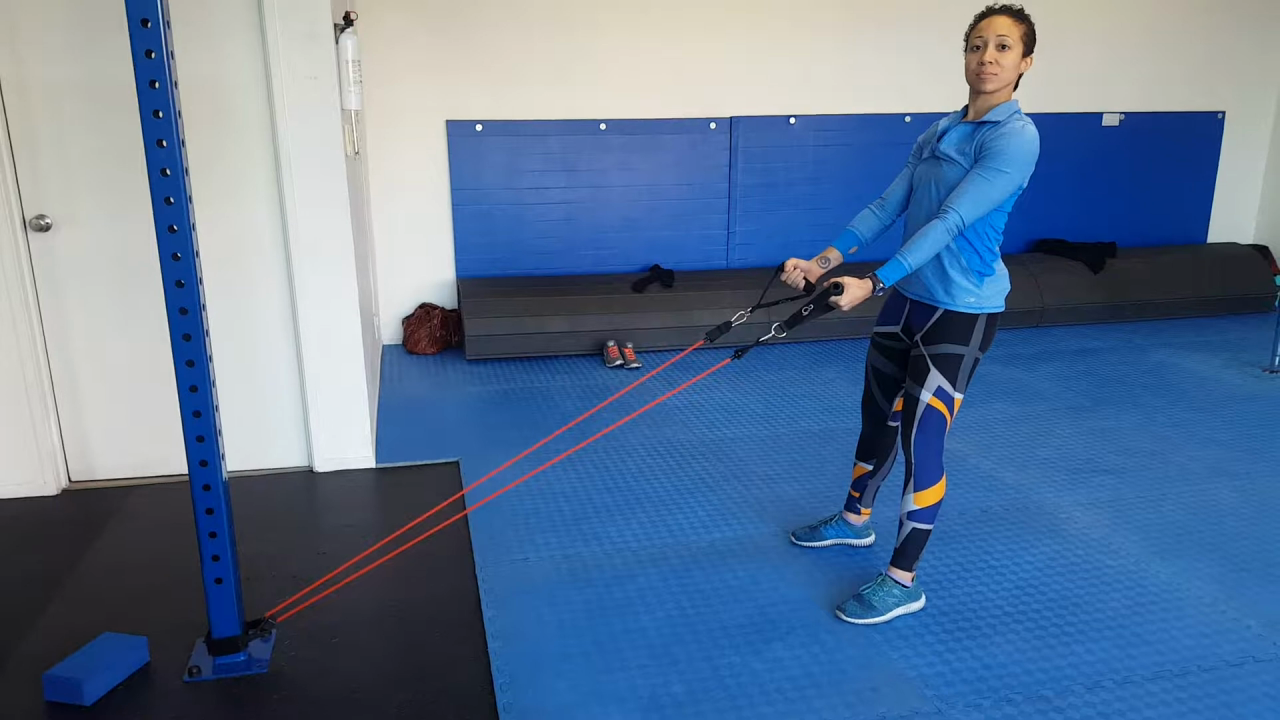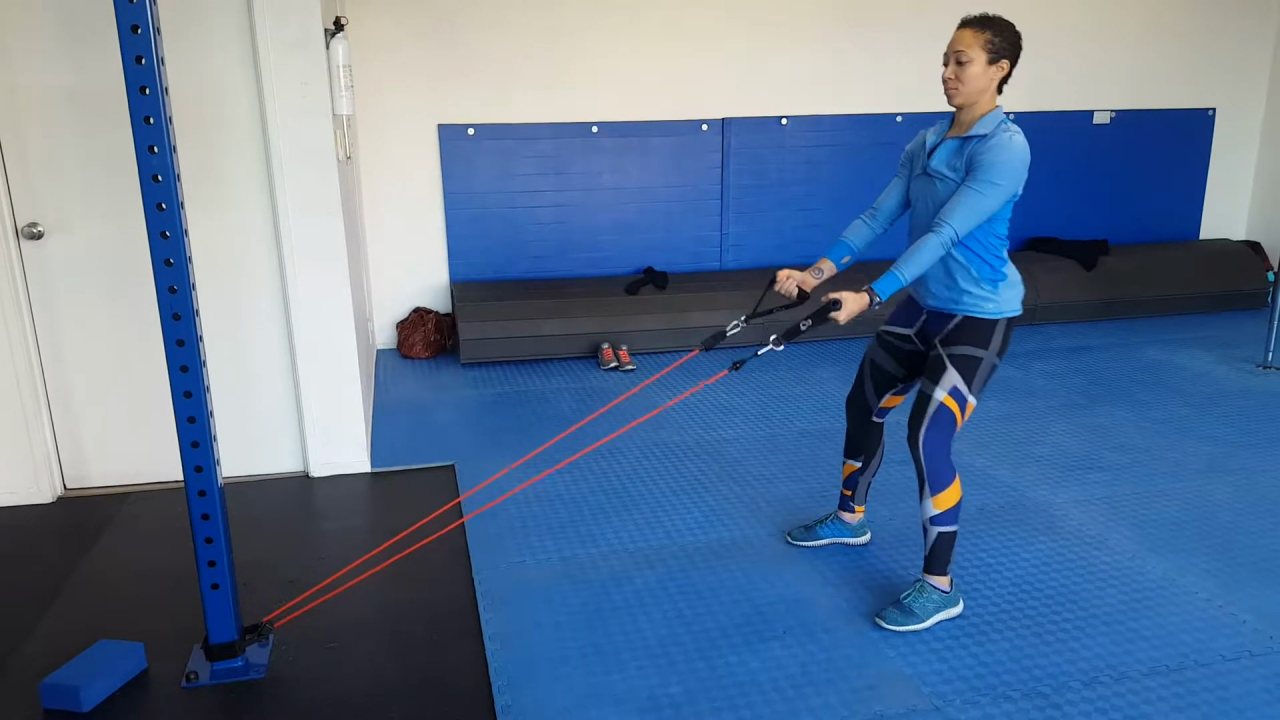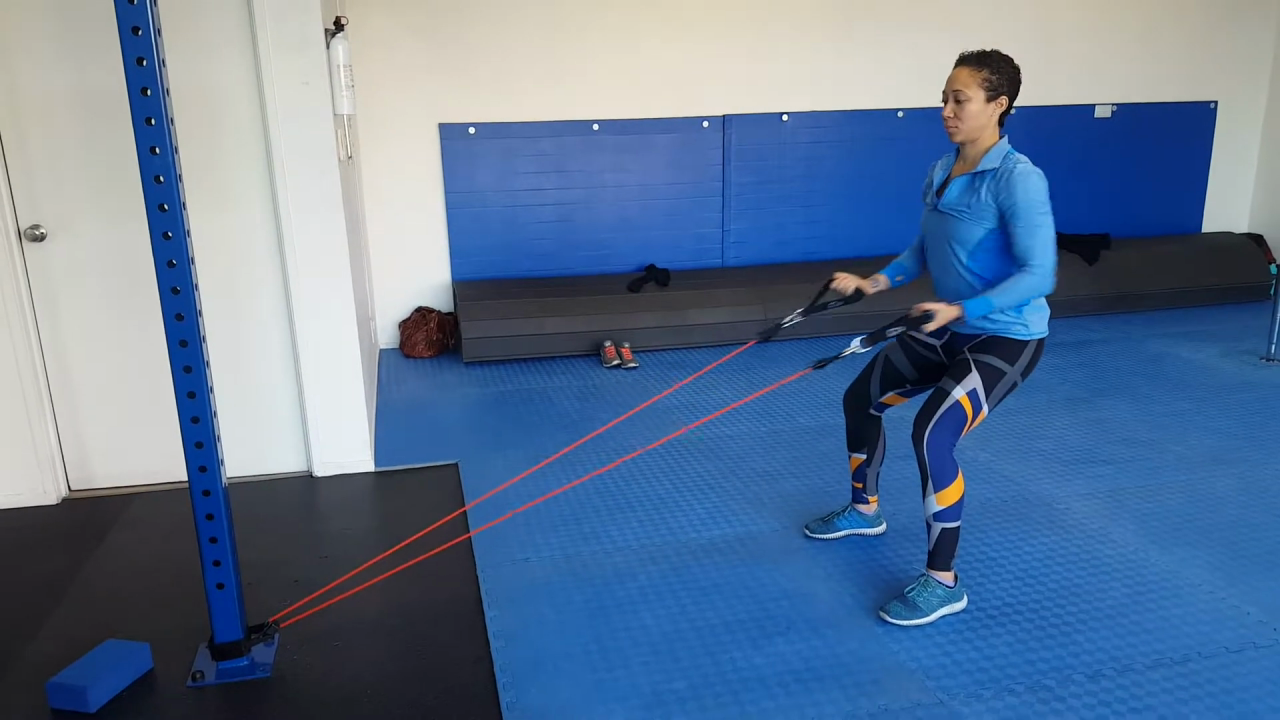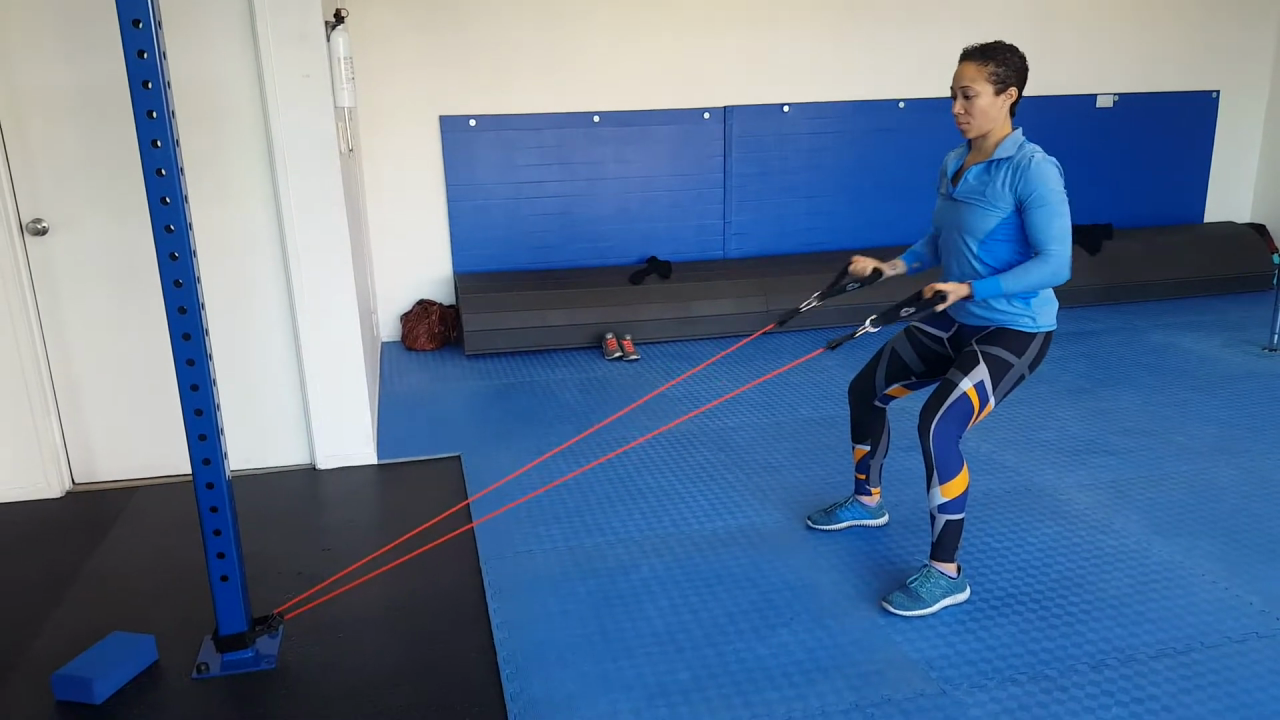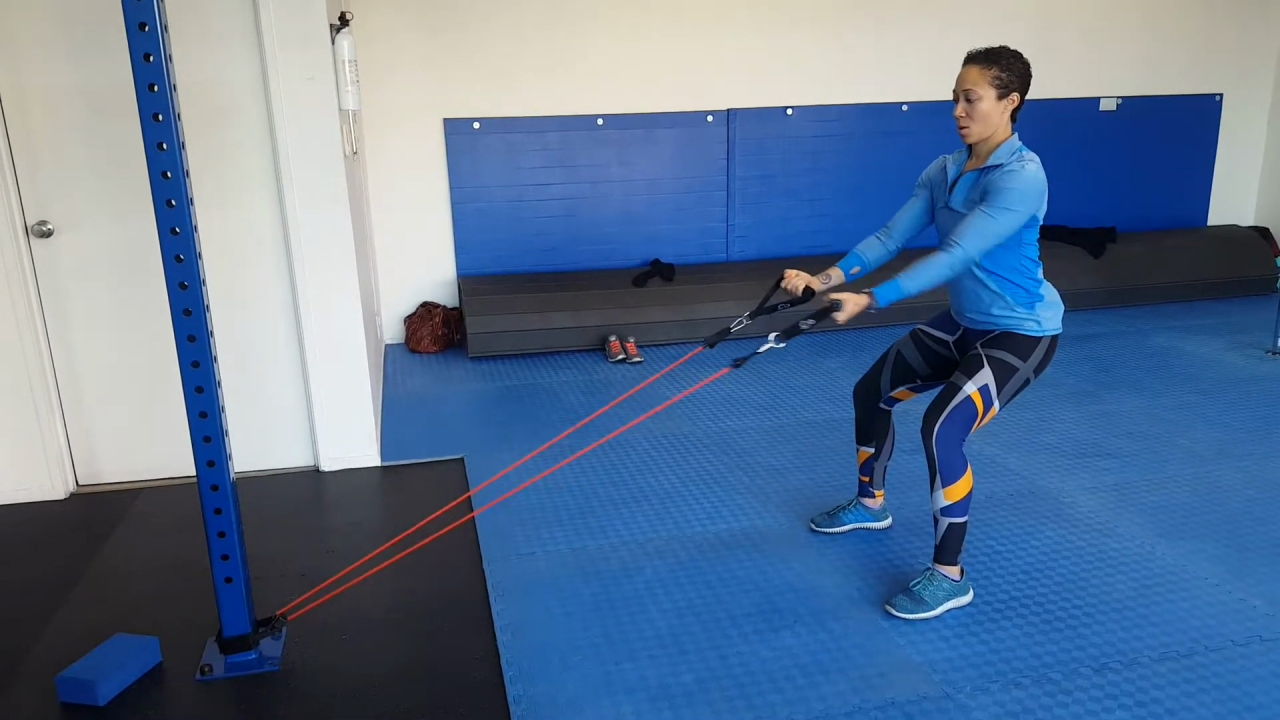
dt=1s
person 1, frame 1
left shoulder: (1015, 138)
right shoulder: (937, 132)
left elbow: (950, 222)
right elbow: (887, 207)
left wrist: (870, 283)
right wrist: (823, 261)
left hip: (962, 310)
right hip: (907, 297)
left knee: (920, 434)
right knee: (878, 412)
left ankle: (903, 580)
right ankle: (854, 520)
person 1, frame 2
left shoulder: (1005, 148)
right shoulder: (925, 143)
left elbow: (944, 235)
right elbow: (879, 216)
left wrist: (869, 296)
right wrist: (817, 272)
left hip: (978, 315)
right hip: (921, 304)
left knee: (928, 436)
right knee: (863, 405)
left ankle: (940, 585)
right ankle: (850, 517)
person 1, frame 3
left shoulder: (1019, 179)
right shoulder: (939, 175)
left elbow: (1038, 276)
left wrist: (960, 310)
right wrist: (870, 282)
left hip: (1007, 336)
right hip: (951, 330)
left knee: (931, 433)
right knee: (861, 398)
left ankle: (943, 581)
right ankle: (864, 509)
person 1, frame 4
left shoulder: (1032, 169)
right shoulder: (954, 164)
left elbow: (1056, 263)
left wrist: (971, 288)
right wrist: (892, 266)
left hip: (1015, 328)
right hip: (957, 320)
left knee: (938, 425)
right knee: (866, 390)
left ankle: (946, 573)
right ankle: (867, 501)
person 1, frame 5
left shoulder: (1021, 177)
right shoulder: (944, 170)
left elbow: (955, 256)
right elbow: (892, 235)
left wrist: (869, 299)
right wrist: (825, 279)
left hip: (1021, 332)
right hip: (963, 322)
left knee: (941, 429)
right knee: (871, 392)
left ankle: (949, 576)
right ankle: (871, 504)
